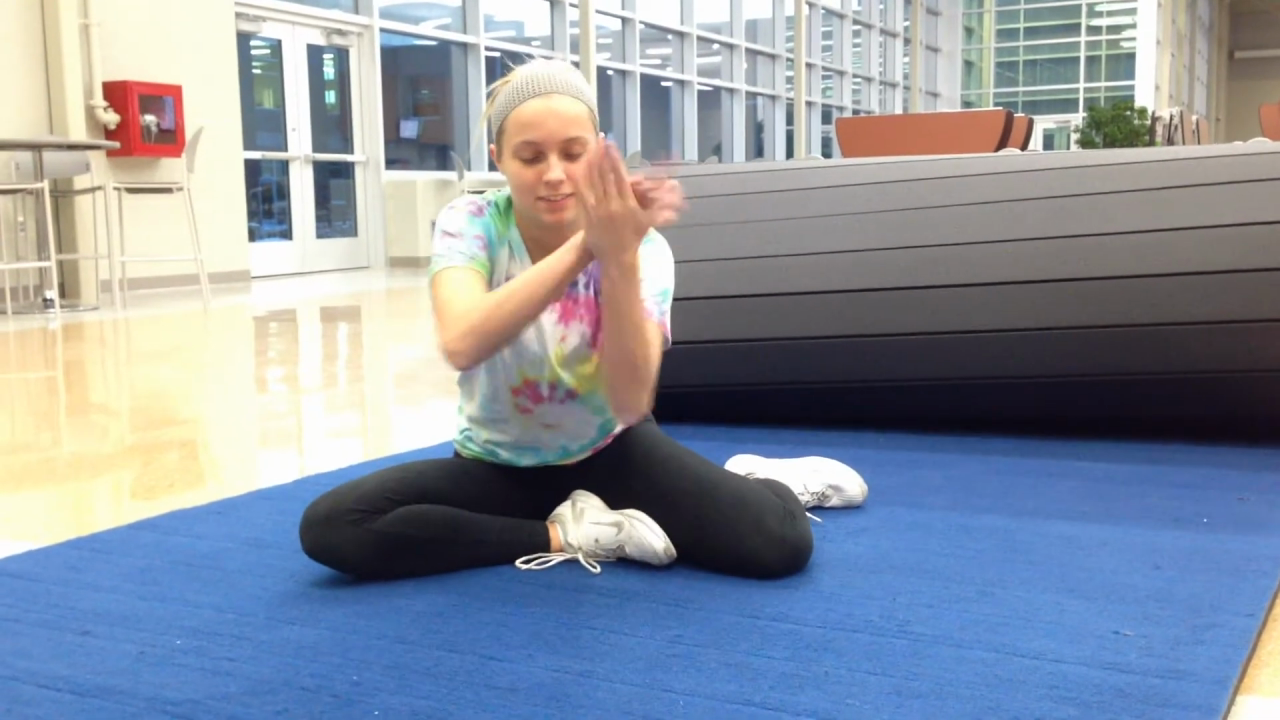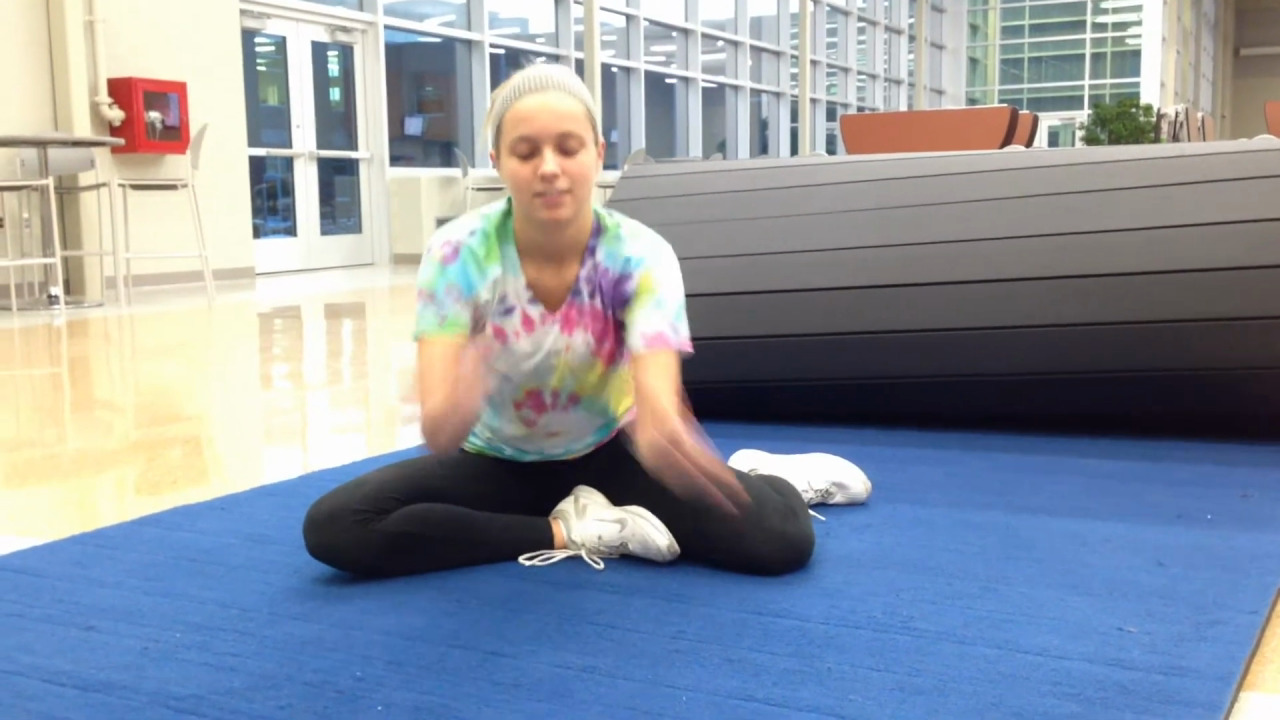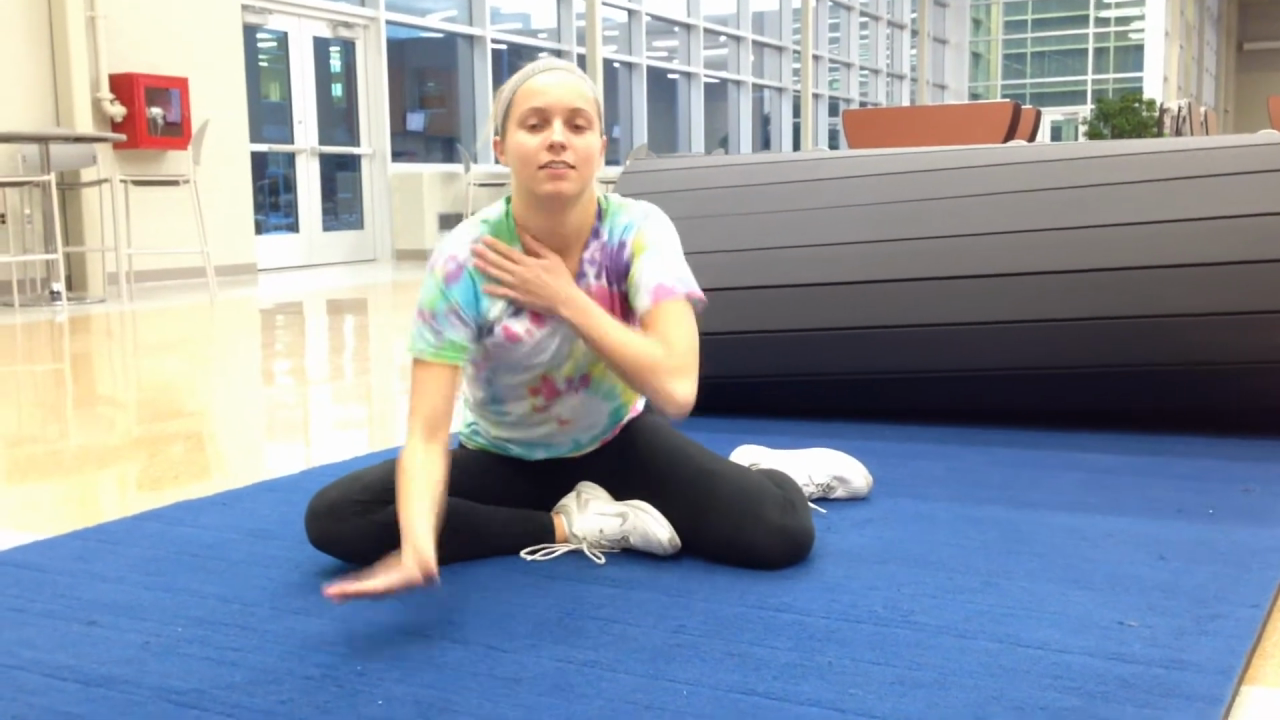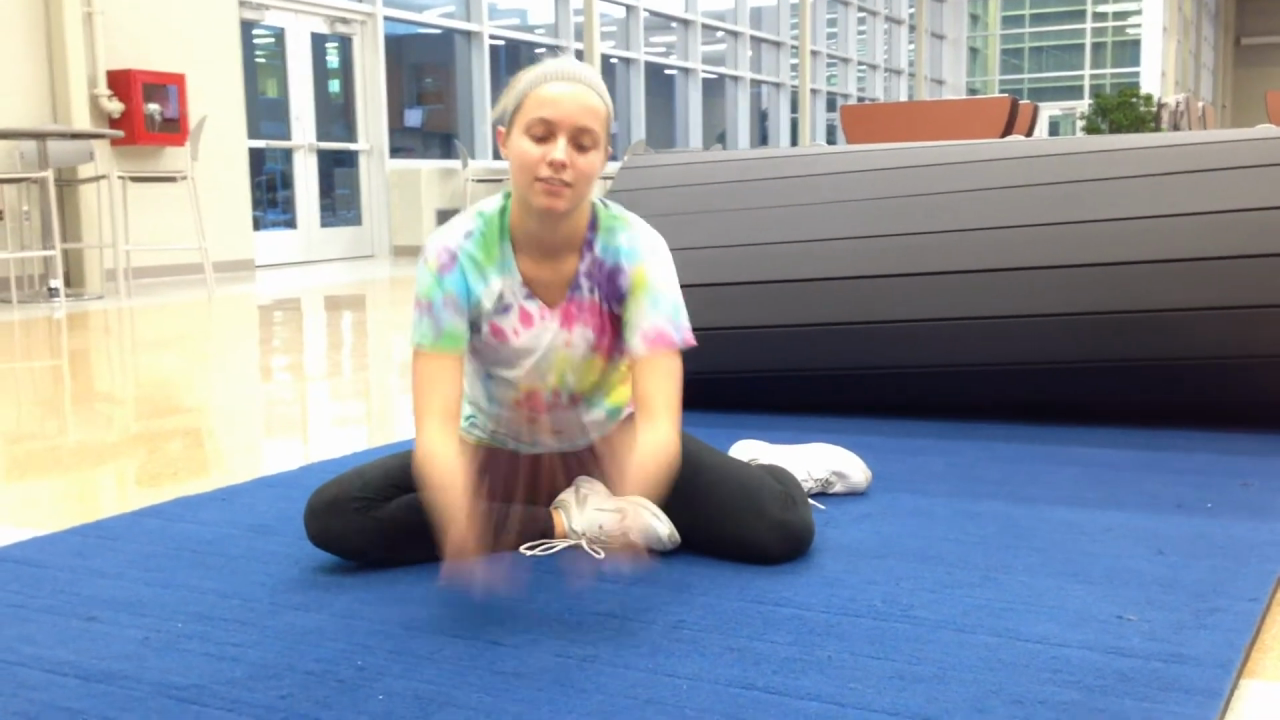
dt=0.4s
person 1, frame 1
left shoulder: (640, 245)
right shoulder: (469, 225)
left elbow: (631, 401)
right elbow: (462, 345)
left wrist: (620, 261)
right wrist: (580, 246)
left hip: (611, 453)
right hip: (494, 465)
left knee: (781, 542)
right knee: (329, 528)
right ankle: (566, 536)
person 1, frame 2
left shoulder: (641, 258)
right shoulder: (458, 253)
left elbow: (657, 412)
right elbow: (440, 431)
left wrist: (663, 443)
right wrist: (448, 419)
left hip: (610, 451)
right hip: (497, 464)
left knee: (783, 536)
right knee: (332, 527)
left ankle: (753, 475)
right ankle: (570, 532)
person 1, frame 3
left shoulder: (641, 233)
right shoulder: (463, 261)
left elbow: (677, 391)
right elbow: (426, 436)
left wrist: (564, 301)
right wrist: (417, 551)
left hip: (616, 445)
right hip: (499, 459)
left knee: (783, 533)
right knee: (332, 520)
right ankle: (574, 528)
person 1, frame 4
left shoulder: (636, 252)
right shoulder: (457, 253)
left elbow: (657, 416)
right elbow: (436, 424)
left wrist: (623, 479)
right wrist: (463, 521)
left hip: (609, 447)
right hip: (499, 455)
left knee: (782, 525)
right knee: (332, 516)
right ankle: (569, 519)
